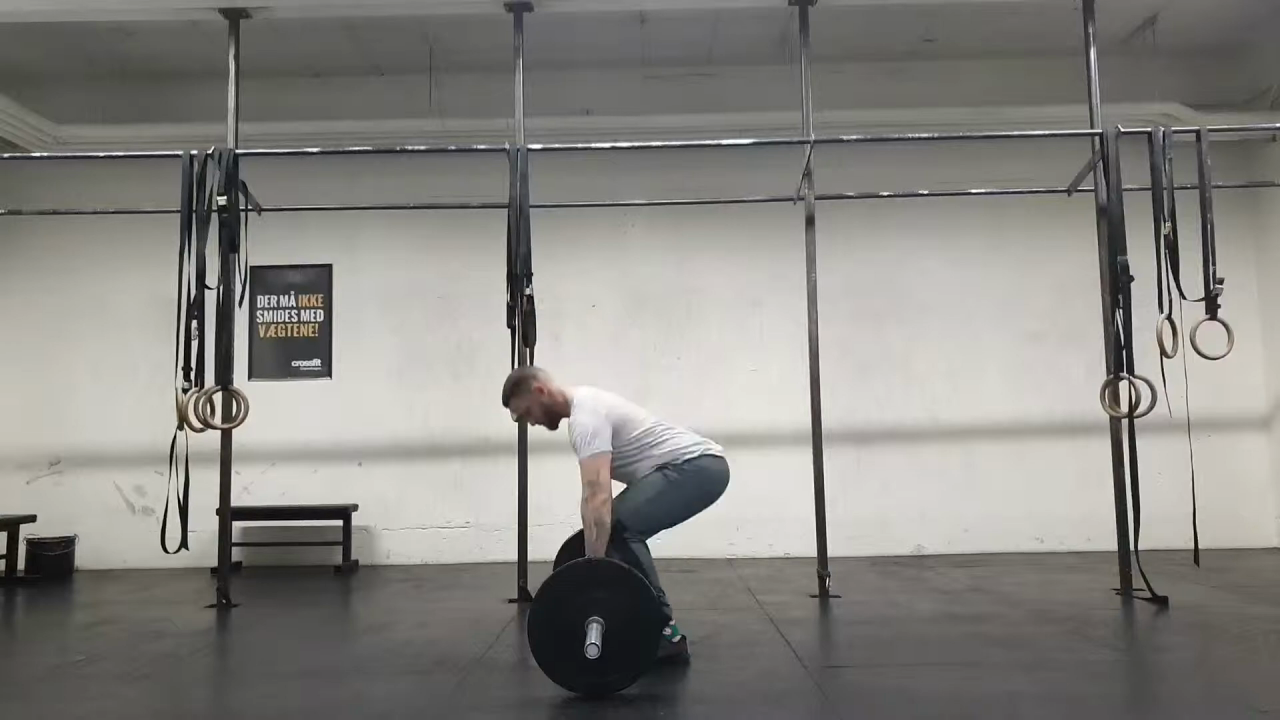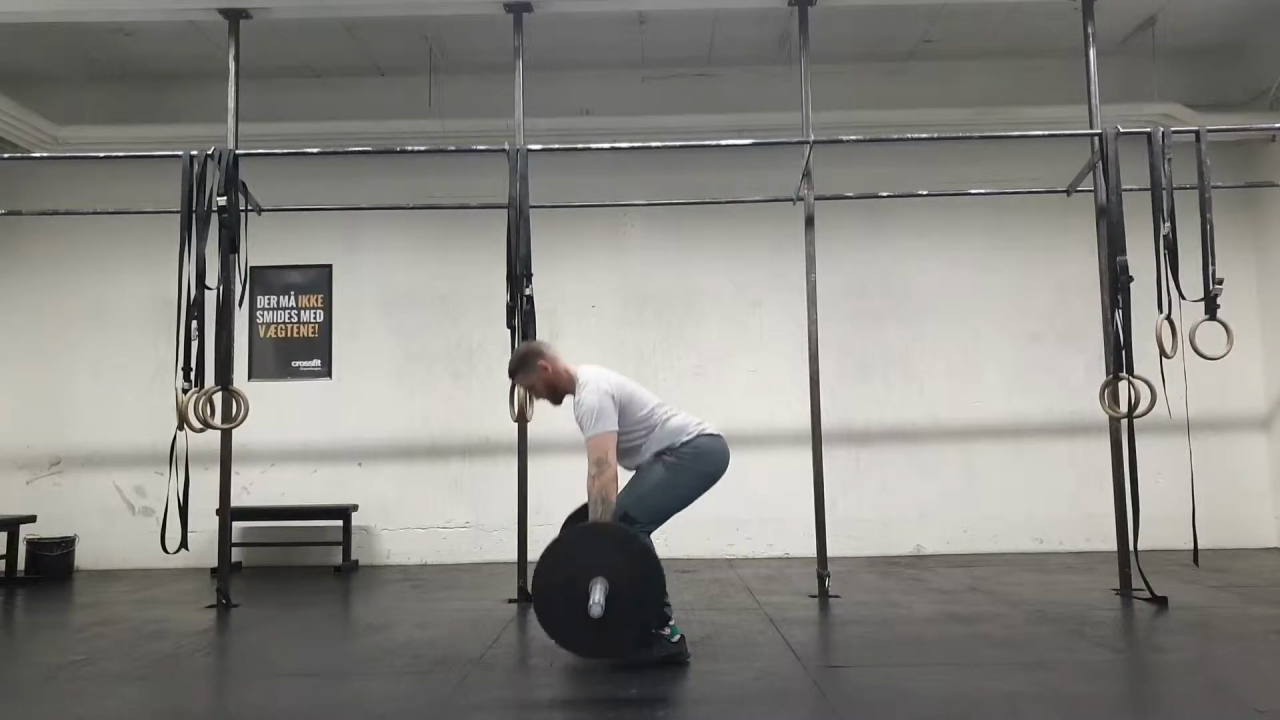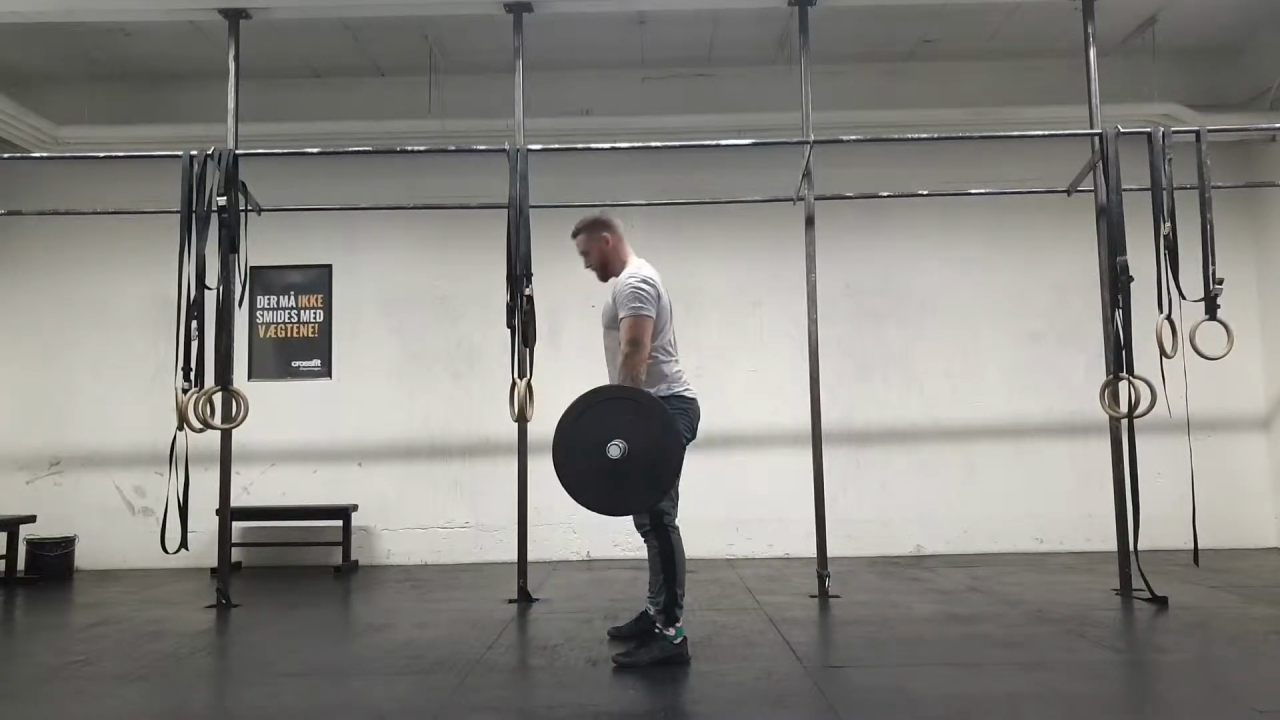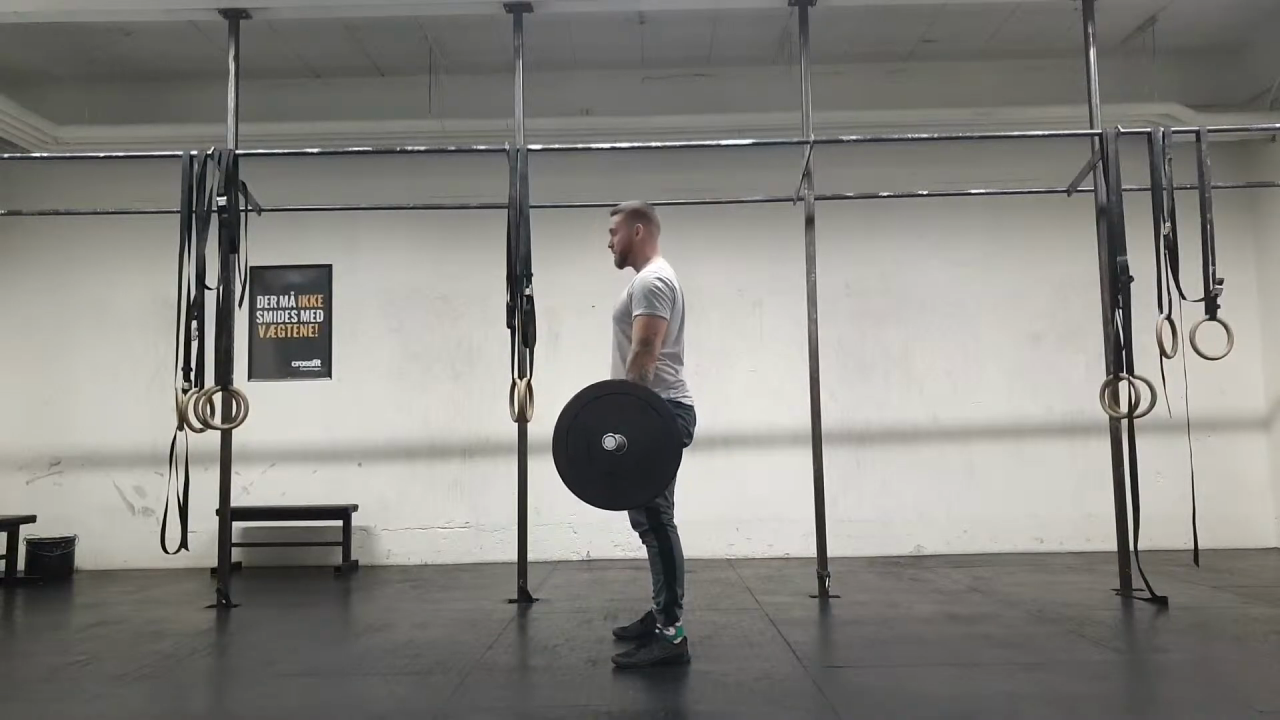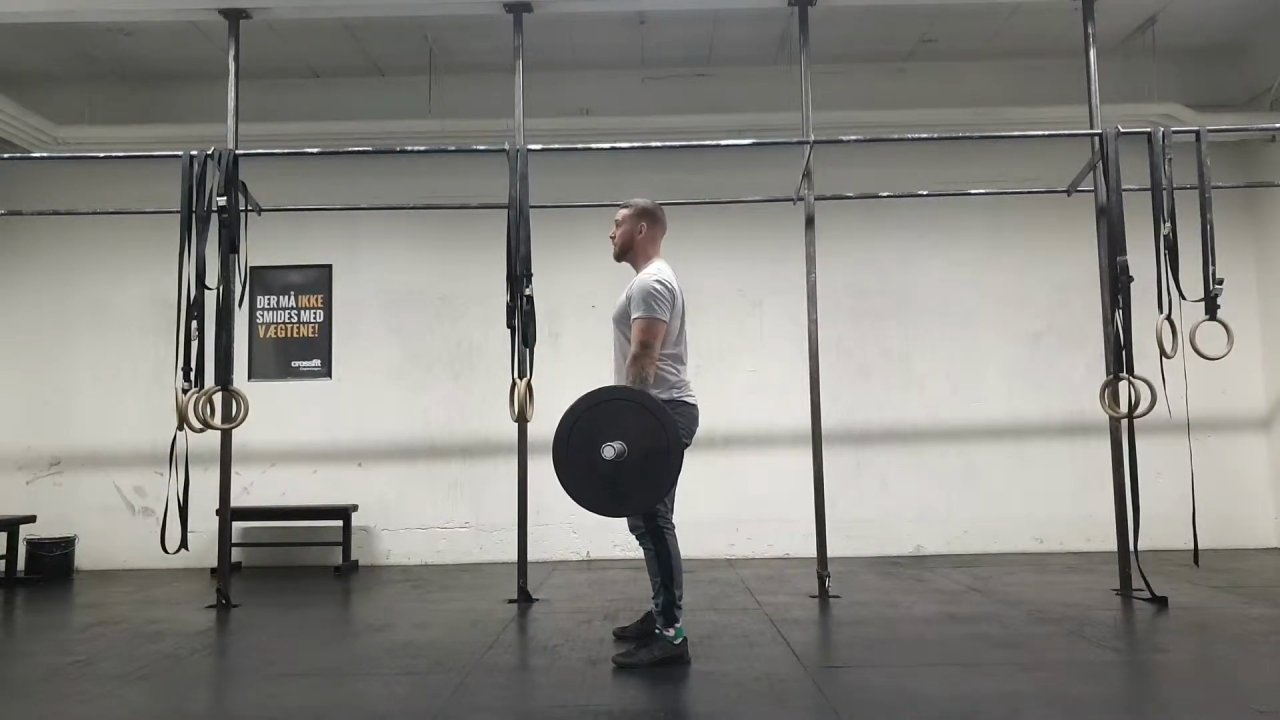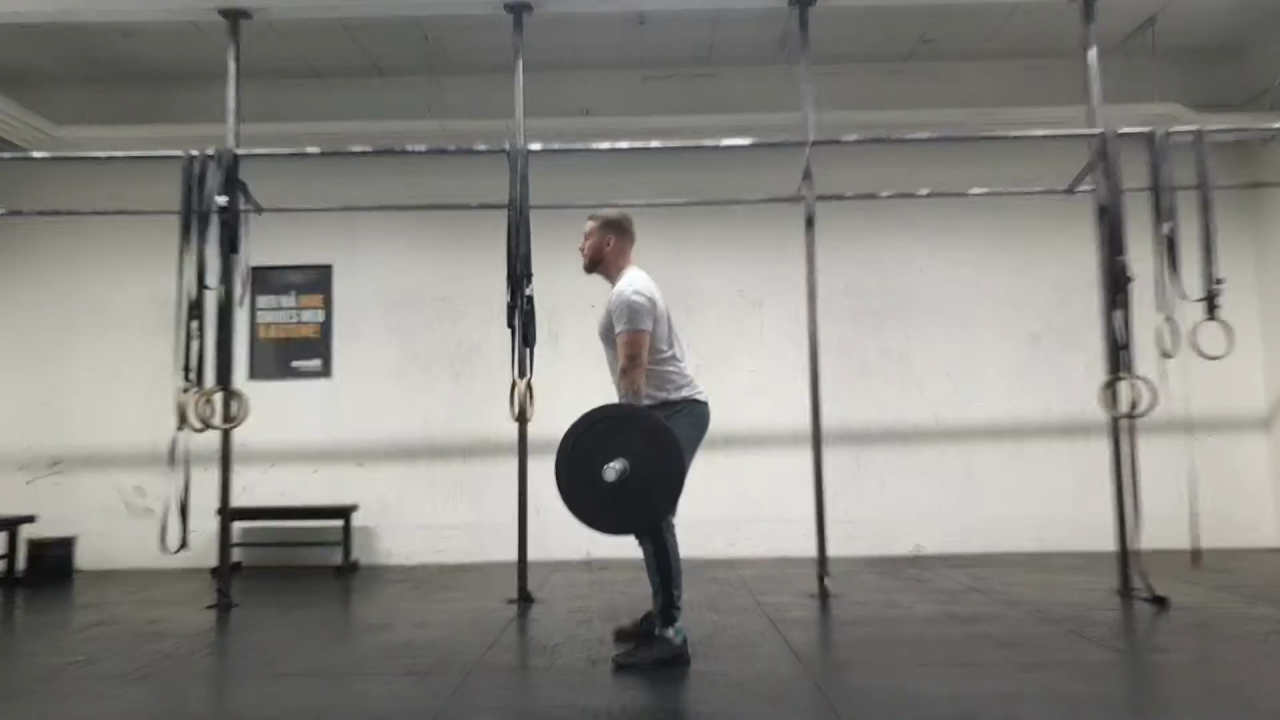
dt=0.5s
person 1, frame 1
left shoulder: (585, 417)
right shoulder: (585, 402)
left elbow: (596, 498)
right elbow: (601, 494)
right wrist: (596, 560)
left hip: (698, 468)
right hip: (702, 465)
left knee: (618, 527)
right knee: (620, 525)
left ankle: (664, 633)
person 1, frame 2
left shoulder: (591, 394)
right shoulder: (590, 383)
left elbow: (602, 475)
right elbow: (604, 472)
left hip: (697, 451)
right hip: (700, 449)
left knee: (625, 525)
right knee: (626, 523)
left ankle: (665, 633)
person 1, frame 3
left shoulder: (633, 281)
right shoulder: (635, 280)
left elbow: (635, 354)
left hip: (663, 408)
right hip: (660, 407)
left knee: (656, 519)
right knee: (651, 517)
left ankle: (670, 634)
right ankle: (657, 613)
person 1, frame 4
left shoulder: (651, 281)
right shoulder: (651, 280)
left elbow: (644, 355)
left knee: (654, 520)
right knee: (650, 519)
left ankle: (670, 634)
right ankle: (662, 615)
person 1, frame 5
left shoulder: (650, 282)
right shoulder: (651, 280)
left elbow: (643, 357)
left hip: (661, 414)
left knee: (650, 520)
right knee: (648, 519)
left ankle: (670, 635)
right ankle: (662, 615)
person 1, frame 6
left shoulder: (628, 293)
right shoulder: (630, 288)
left elbow: (632, 370)
left hip: (673, 412)
right hip: (671, 411)
left ankle: (669, 635)
right ankle: (662, 615)
